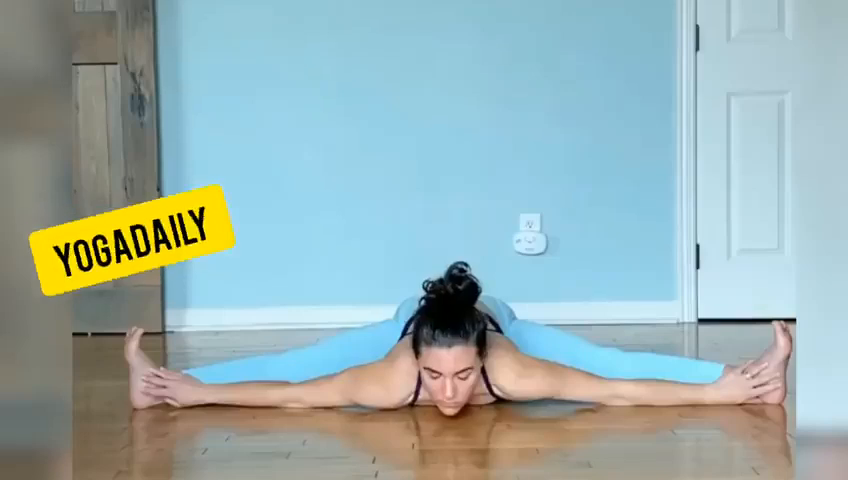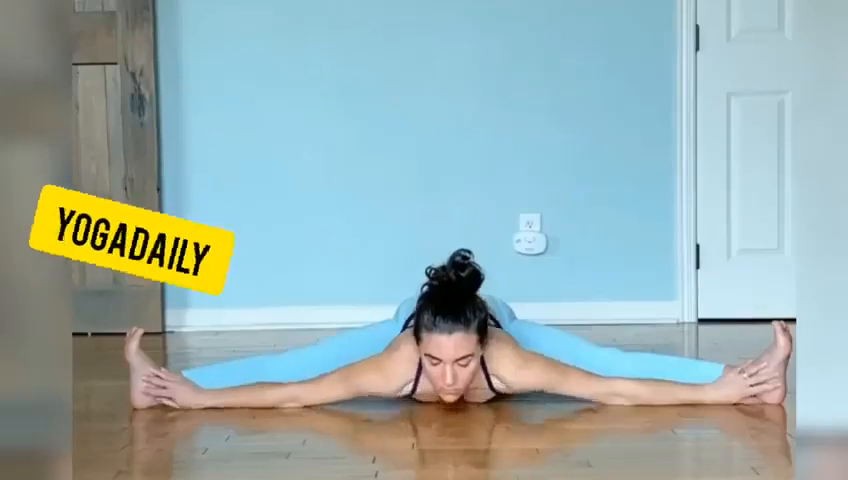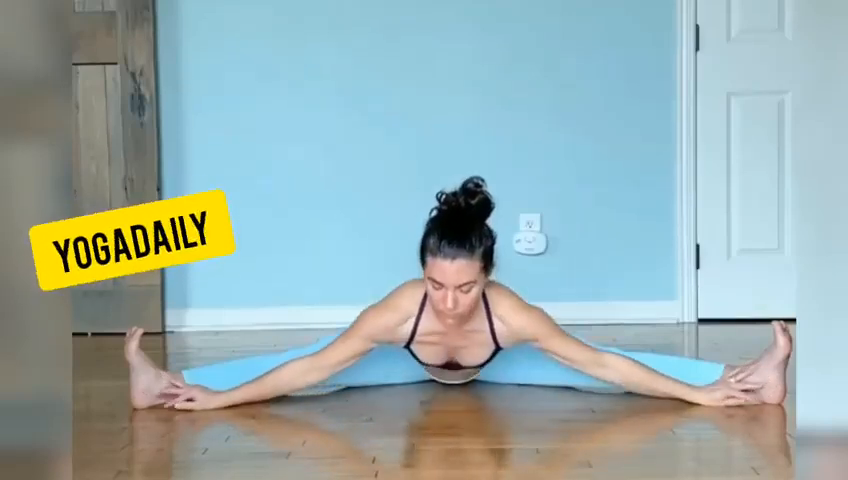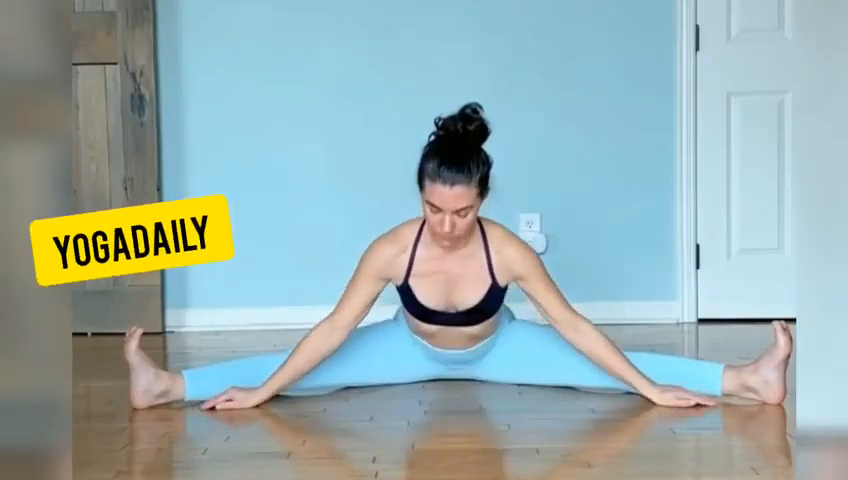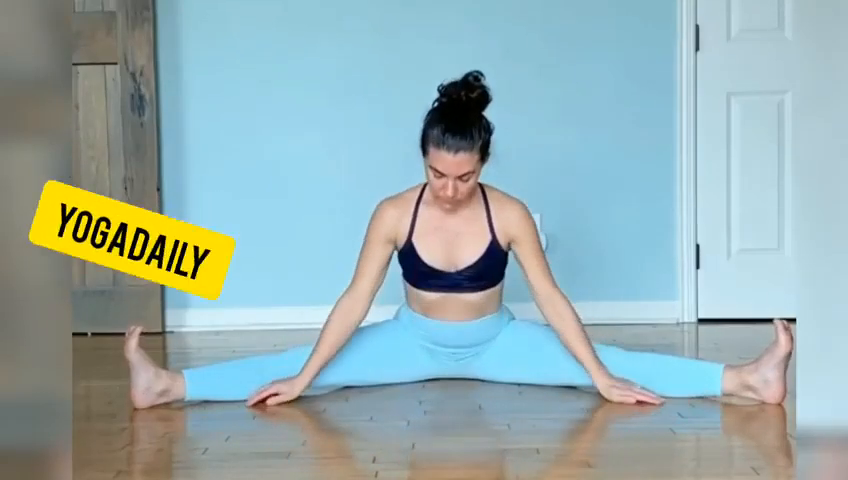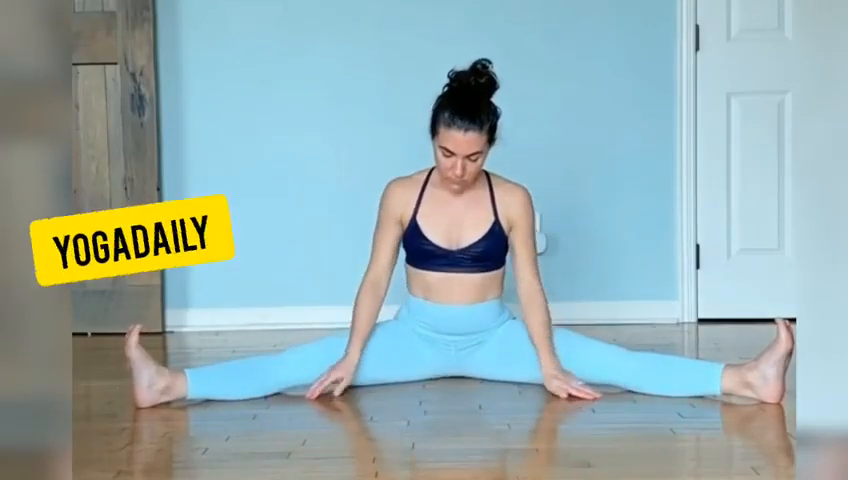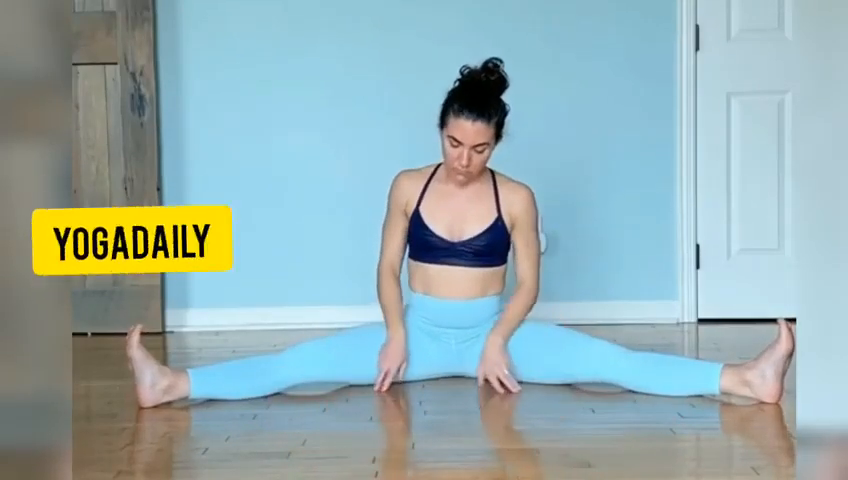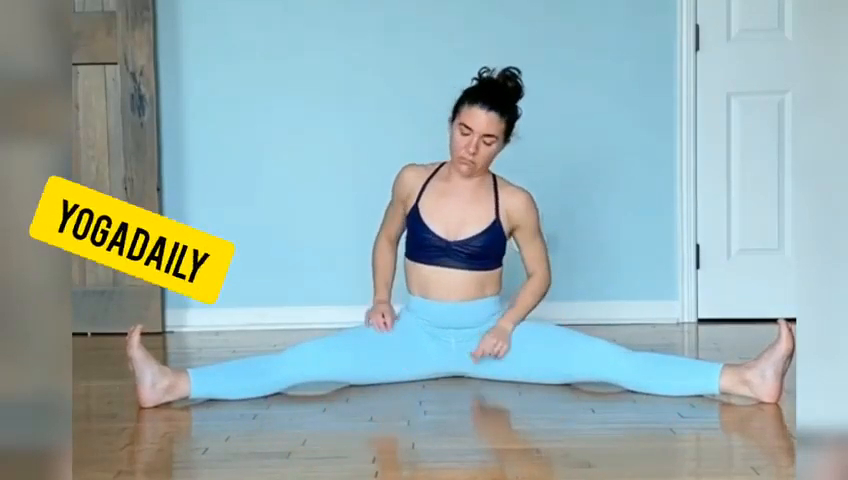
dt=0.4s
person 1, frame 1
left shoulder: (511, 371)
right shoulder: (391, 379)
left elbow: (622, 384)
right elbow: (290, 387)
left wrist: (721, 391)
right wrist: (196, 392)
left hip: (500, 321)
right hip: (407, 322)
left knee: (607, 356)
right knee: (300, 359)
left ankle: (746, 380)
right ankle: (170, 382)
person 1, frame 2
left shoulder: (509, 362)
right shoulder: (396, 364)
left elbow: (620, 385)
right elbow: (290, 388)
left wrist: (715, 393)
right wrist: (201, 397)
left hip: (504, 321)
right hip: (405, 321)
left knee: (612, 358)
right knee: (297, 360)
left ankle: (741, 379)
right ankle: (170, 381)
person 1, frame 3
left shoulder: (511, 314)
right shoulder: (398, 311)
left elbow: (604, 362)
right elbow: (305, 367)
left wrist: (700, 394)
right wrist: (218, 398)
left hip: (495, 361)
right hip: (412, 361)
left knee: (585, 366)
right knee: (322, 361)
person 1, frame 4
left shoulder: (507, 250)
right shoulder: (392, 249)
left elbow: (575, 327)
right elbow: (332, 331)
left wrist: (653, 389)
right wrist: (260, 391)
left hip: (493, 349)
right hip: (412, 349)
left knee: (596, 366)
right knee: (307, 371)
person 1, frame 5
left shoulder: (509, 214)
right shoulder: (394, 213)
left elbow: (551, 299)
right elbow: (354, 301)
left wrist: (603, 379)
right wrist: (301, 378)
left hip: (494, 343)
right hip: (414, 342)
left knee: (611, 363)
right knee: (324, 367)
right ankle: (169, 384)
person 1, frame 6
left shoulder: (512, 199)
right shoulder: (401, 194)
left elbow: (530, 286)
right elbow: (375, 279)
left wrist: (551, 366)
right wrist: (350, 359)
left hip: (492, 337)
right hip: (416, 336)
left knee: (605, 362)
right knee: (298, 365)
left ankle: (743, 379)
right ankle: (171, 383)
person 1, frame 7
left shoulder: (516, 197)
right shoulder: (408, 185)
left elbow: (528, 283)
right elbow: (388, 268)
left wrist: (497, 341)
right wrist: (396, 333)
left hip: (491, 331)
right hip: (420, 330)
left knee: (606, 360)
right knee: (303, 363)
left ankle: (743, 379)
right ankle: (174, 384)
person 1, frame 8
left shoulder: (514, 202)
right shoulder: (412, 180)
left elbow: (540, 275)
right elbow: (385, 241)
left wrist: (509, 324)
right wrist: (380, 298)
left hip: (489, 333)
right hip: (416, 332)
left knee: (603, 360)
right knee: (302, 363)
left ankle: (742, 379)
right ankle: (175, 384)
